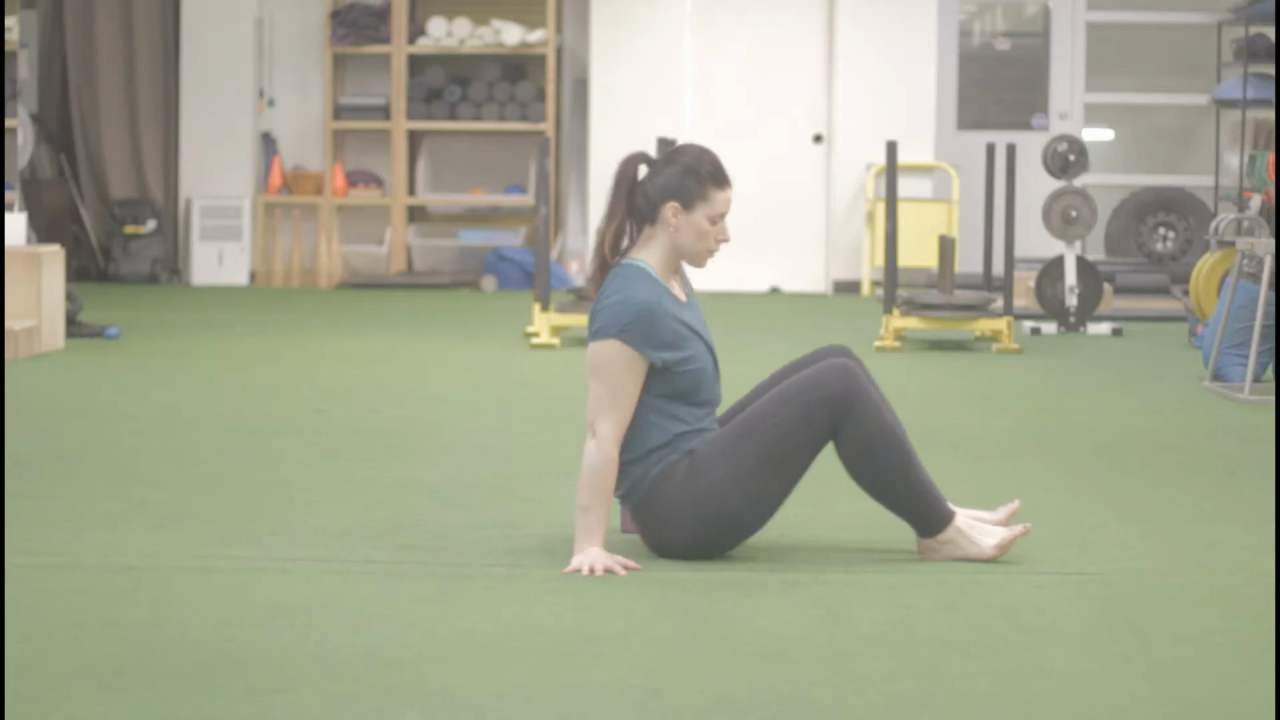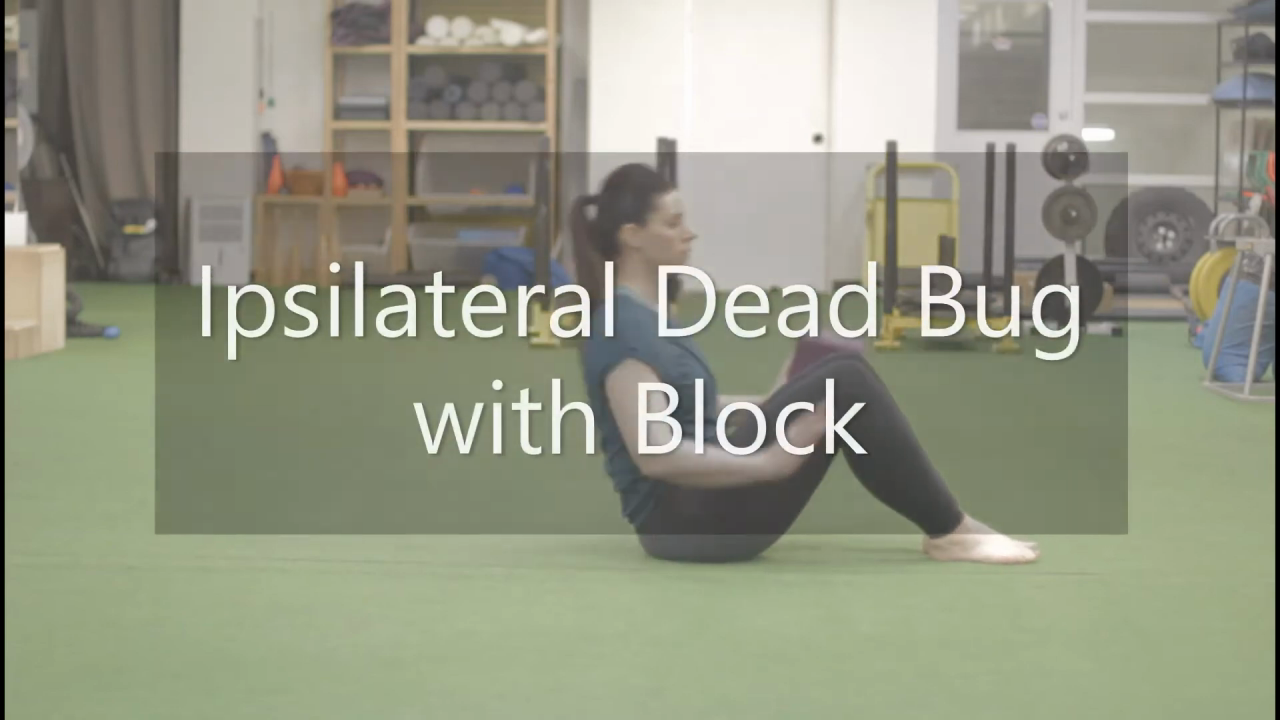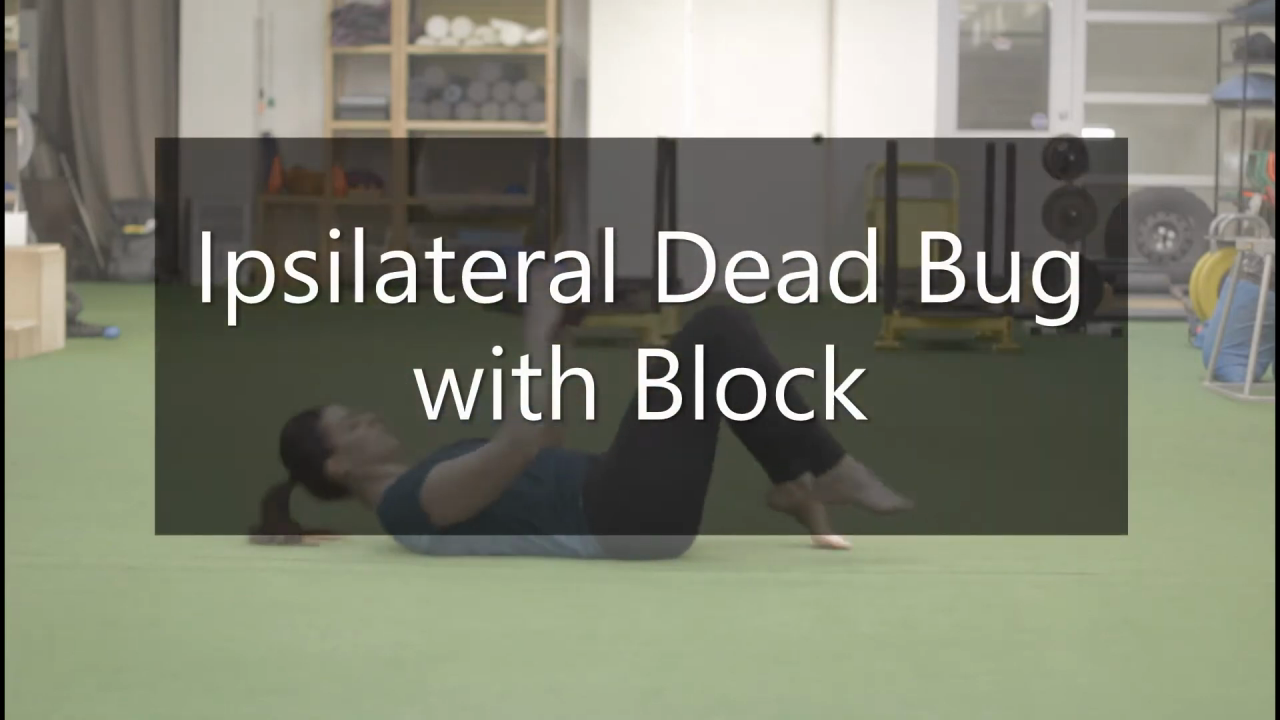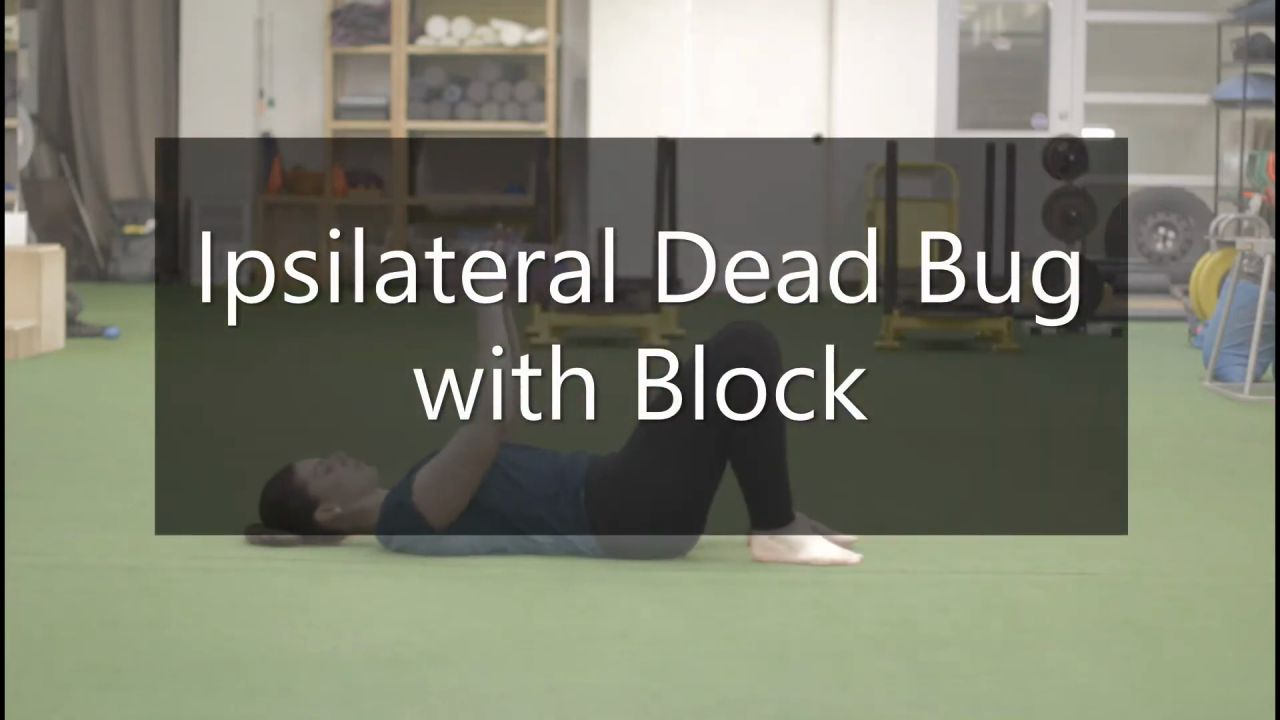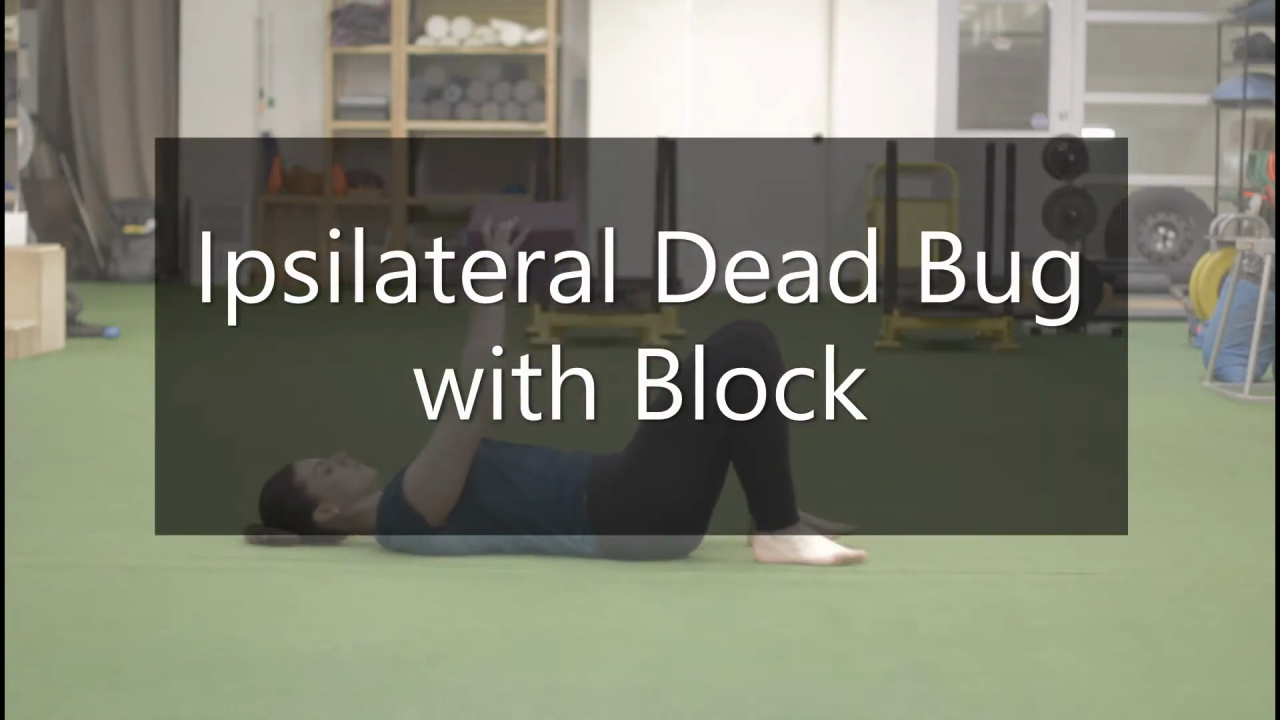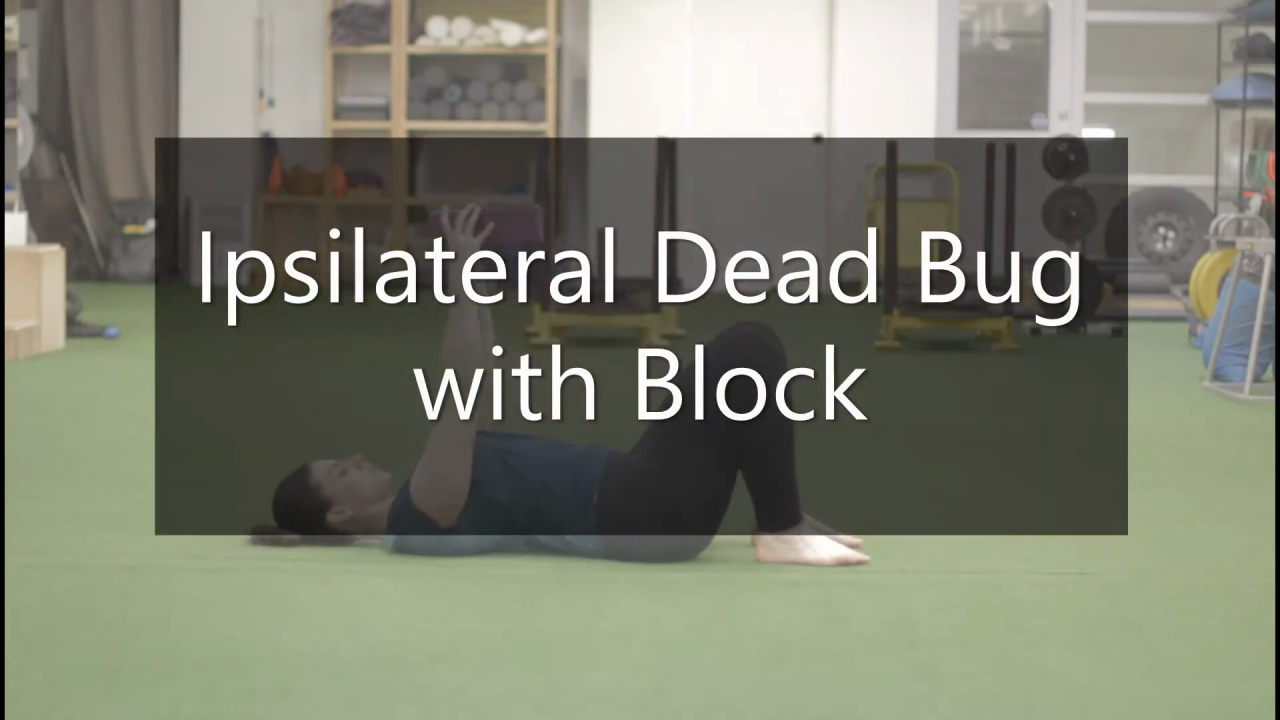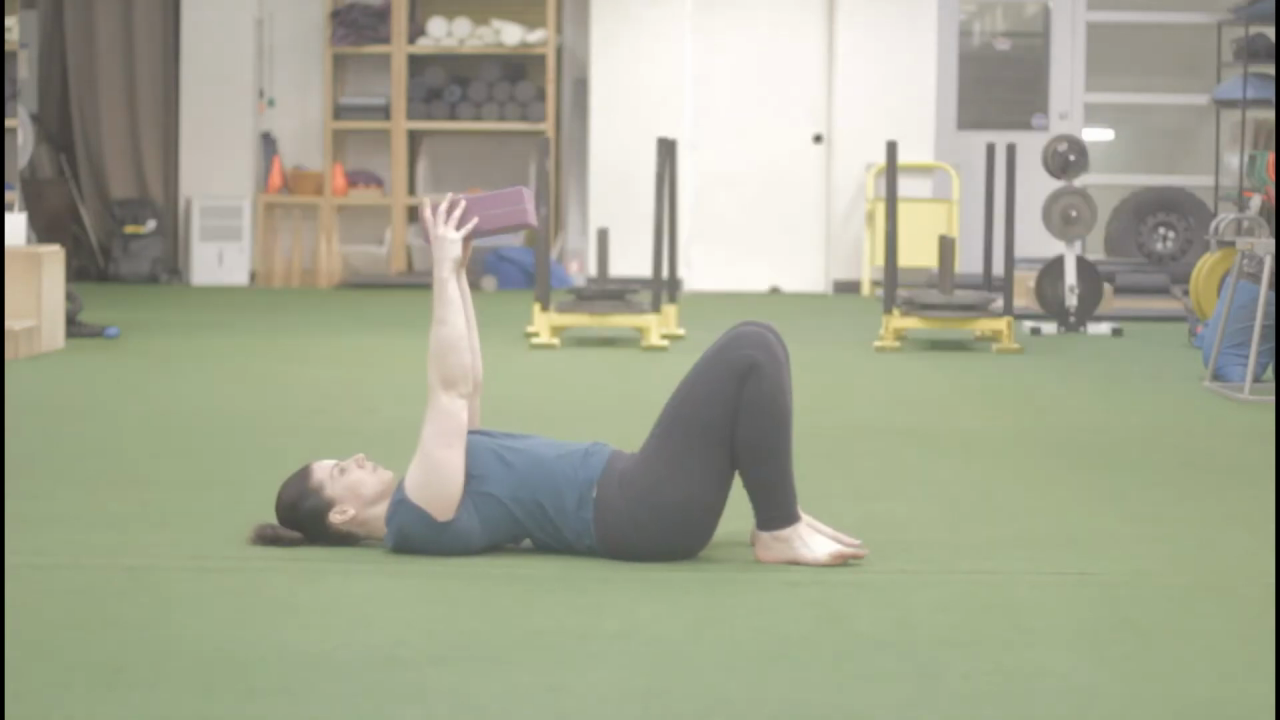
dt=0.7s
person 1, frame 1
left shoulder: (666, 278)
right shoulder: (632, 303)
right elbow: (602, 434)
right wrist: (589, 546)
left hip: (699, 472)
right hip: (678, 508)
left knee: (835, 363)
right knee: (839, 384)
left ankle: (939, 514)
right ankle: (940, 534)
person 1, frame 2
left shoulder: (645, 310)
right shoulder: (624, 328)
right elbow: (655, 454)
left wrist: (781, 401)
right wrist: (768, 461)
left hip: (706, 495)
right hip: (686, 517)
left knee: (841, 367)
right knee: (845, 384)
left ankle: (947, 520)
right ankle: (949, 534)
person 1, frame 3
left shoulder: (432, 480)
right shoulder: (414, 506)
left elbow: (546, 426)
right elbow: (526, 439)
left wrist: (555, 335)
right wrist: (537, 332)
left hip: (621, 503)
right hip: (627, 520)
left knee: (719, 326)
right knee: (720, 333)
left ankle: (796, 484)
right ankle: (829, 470)
person 1, frame 4
left shoulder: (422, 497)
right shoulder: (409, 517)
left elbow: (504, 400)
right elbow: (493, 417)
left wrist: (500, 298)
right wrist: (487, 307)
left hip: (620, 499)
right hip: (630, 518)
left knee: (745, 342)
right knee: (744, 354)
left ankle: (777, 517)
right ankle: (776, 530)
person 1, frame 5
left shoulder: (419, 494)
right shoulder: (406, 518)
left elbow: (481, 395)
right elbow: (472, 398)
left wrist: (495, 280)
right wrist: (492, 280)
left hip: (623, 498)
right hip: (633, 517)
left knee: (745, 341)
right knee: (742, 356)
left ankle: (781, 518)
right ankle: (779, 530)
person 1, frame 6
left shoulder: (426, 494)
right shoulder: (420, 521)
left elbow: (478, 388)
right wrist: (463, 274)
left hip: (630, 494)
right hip: (644, 518)
left knee: (748, 345)
right knee: (748, 351)
left ankle: (783, 519)
right ankle: (782, 532)
person 1, frame 7
left shoulder: (420, 503)
right shoulder: (416, 519)
left elbow: (468, 388)
right elbow: (447, 391)
left wrist: (459, 274)
right wrist: (441, 269)
left hip: (634, 496)
right hip: (644, 515)
left knee: (753, 344)
right knee: (751, 352)
left ankle: (779, 515)
right ankle: (780, 532)
